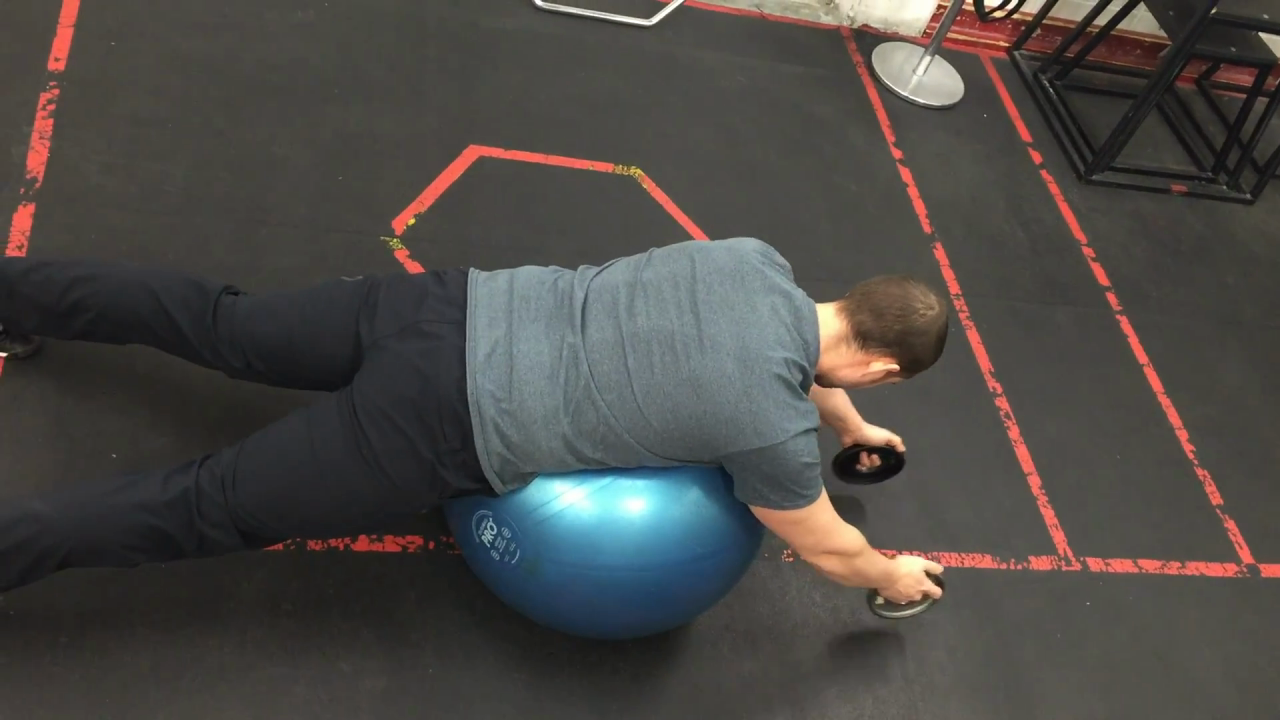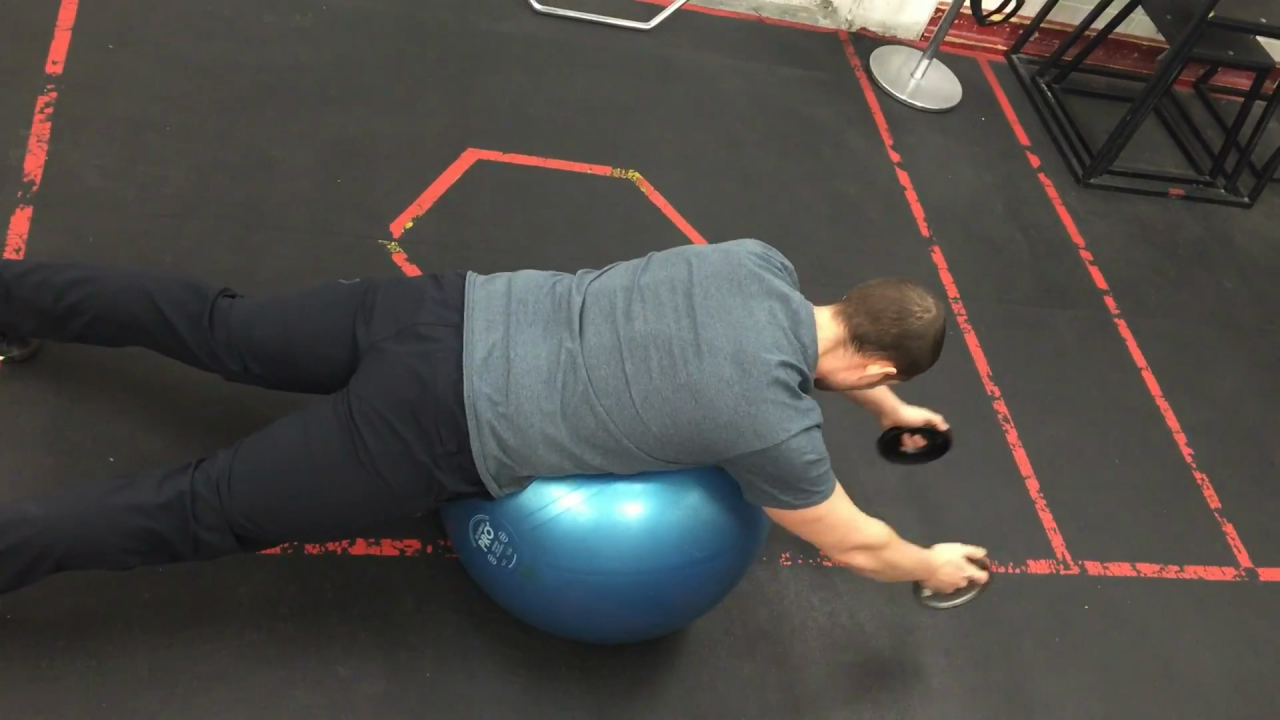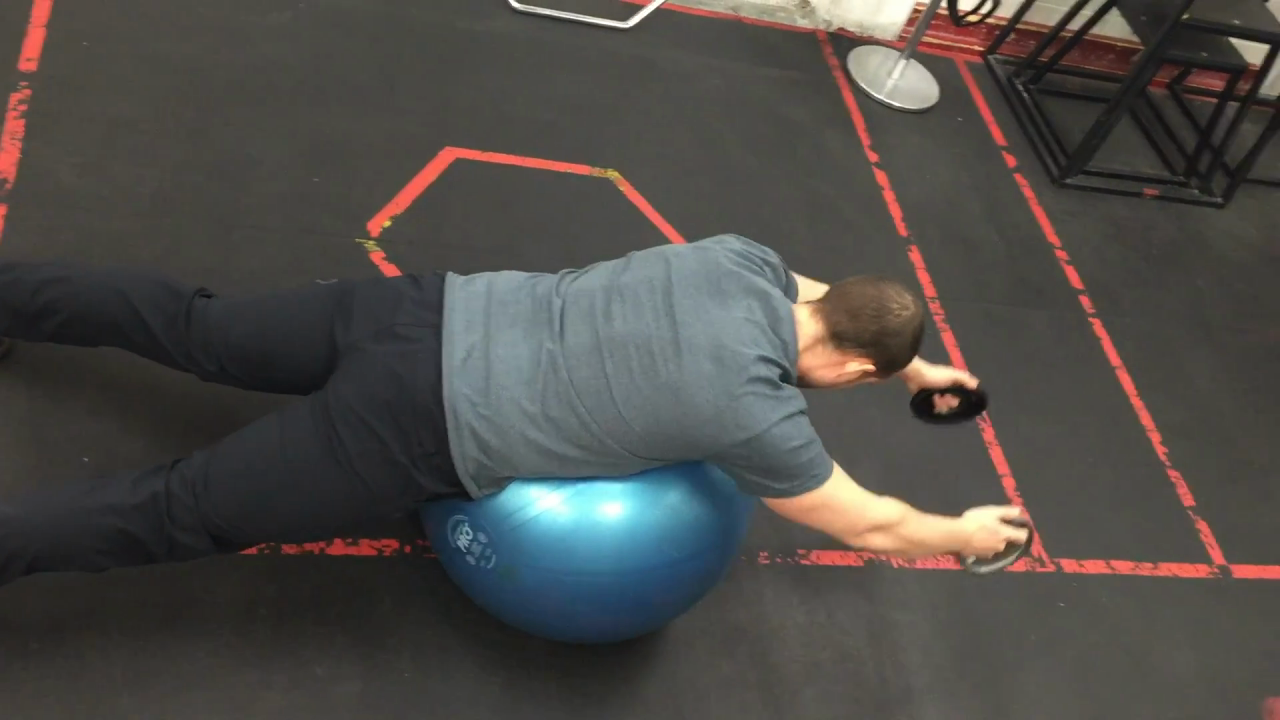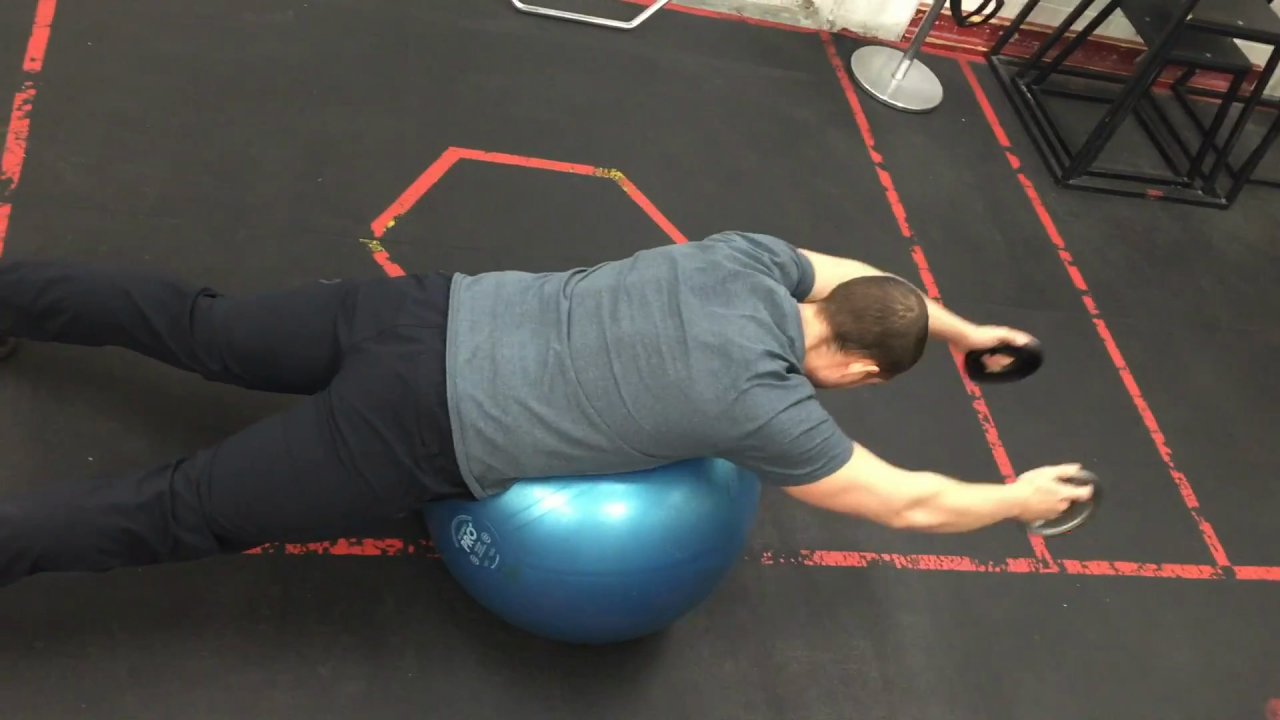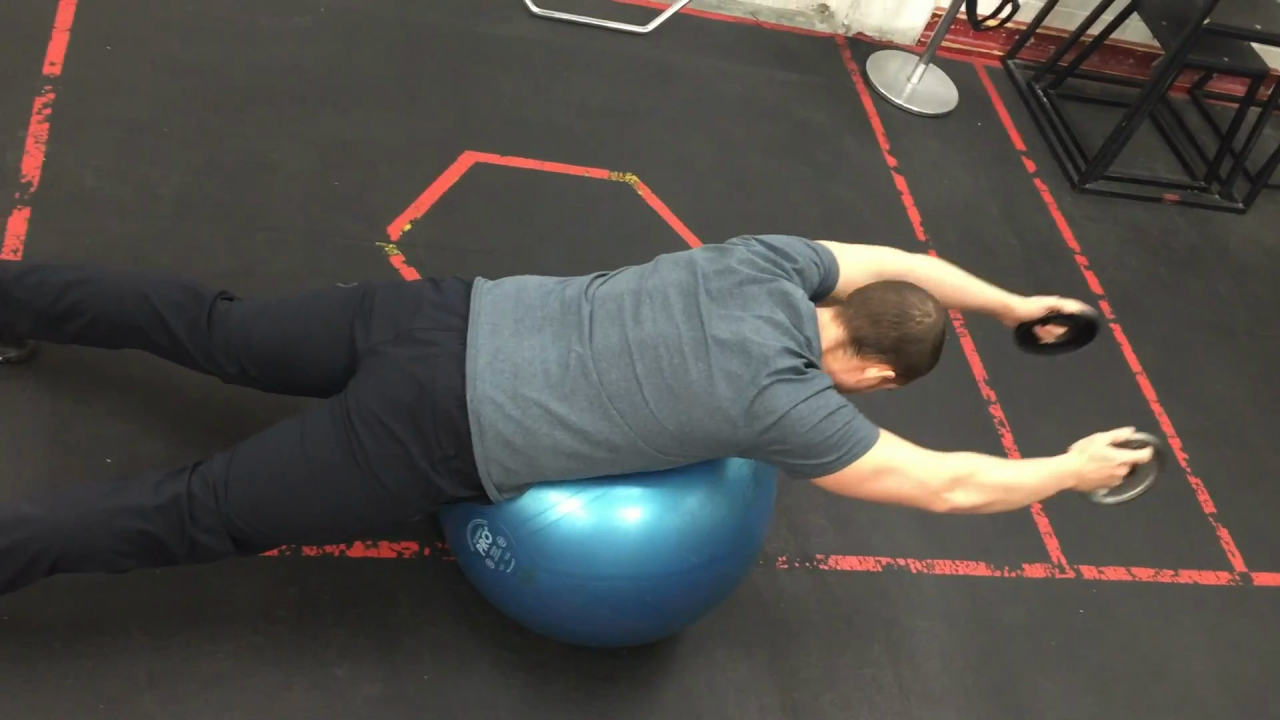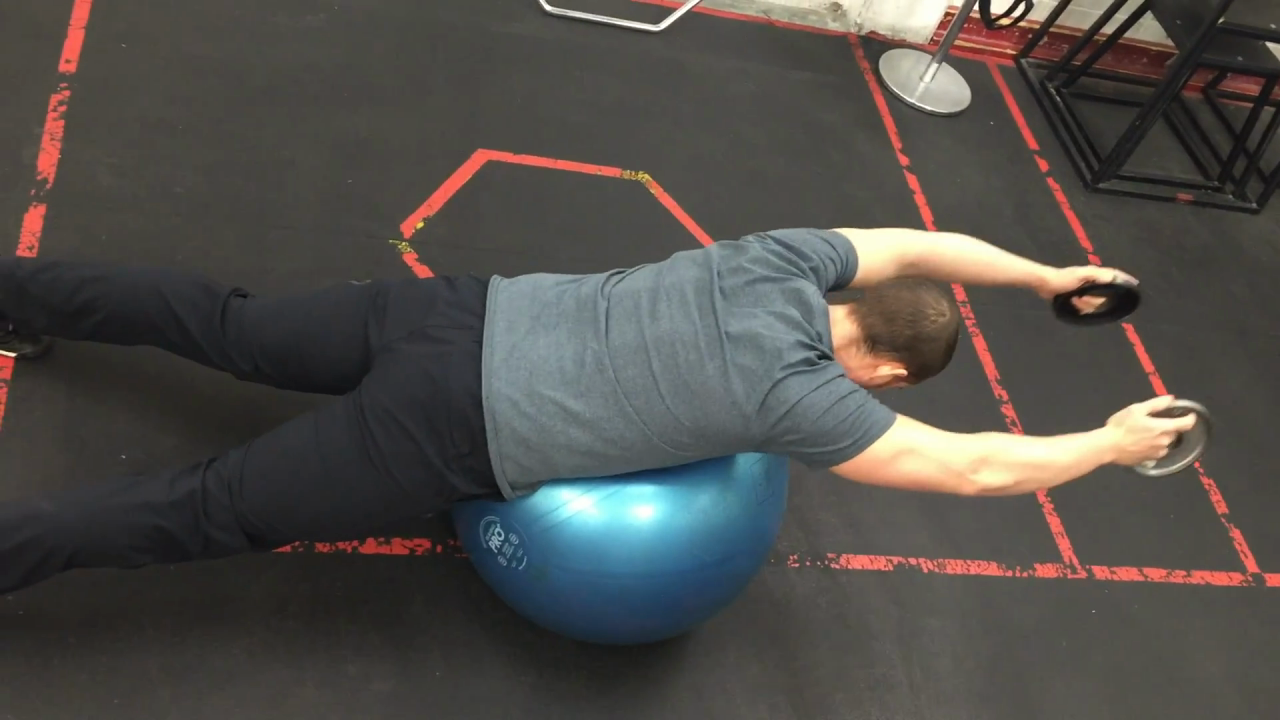
dt=0.2s
person 1, frame 1
left shoulder: (758, 262)
right shoulder: (770, 425)
right elbow: (828, 548)
left wrist: (851, 424)
right wrist: (895, 577)
left hip: (448, 309)
right hip: (439, 425)
left knee: (220, 326)
right knee: (208, 509)
person 1, frame 2
left shoulder: (758, 266)
right shoulder: (767, 422)
right elbow: (854, 543)
left wrist: (892, 410)
right wrist: (937, 565)
left hip: (443, 313)
right hip: (436, 428)
left knee: (218, 328)
right knee: (204, 513)
person 1, frame 3
left shoulder: (740, 262)
right shoulder: (748, 413)
left elbow: (827, 298)
right elbow: (869, 525)
left wrist: (917, 367)
right wrist: (968, 532)
left hip: (424, 312)
right hip: (414, 427)
left knee: (196, 328)
right knee: (180, 512)
person 1, frame 4
left shoulder: (751, 259)
right shoulder: (757, 404)
left elbow: (861, 276)
right elbow: (909, 504)
left wrist: (961, 329)
right wrist: (1024, 496)
left hip: (428, 310)
right hip: (417, 427)
left knee: (200, 329)
right knee: (183, 512)
person 1, frame 5
left shoulder: (772, 264)
right shoulder: (777, 401)
left elbow: (898, 262)
right elbow: (949, 483)
left wrist: (1013, 301)
right wrist: (1075, 468)
left hip: (446, 314)
right hip: (436, 428)
left knee: (218, 330)
right knee: (200, 513)
person 1, frame 6
left shoulder: (787, 260)
right shoulder: (792, 394)
left elbow: (916, 247)
right elbow: (974, 467)
left wrist: (1048, 276)
right wrist: (1116, 440)
left hip: (460, 313)
right hip: (451, 429)
left knee: (233, 328)
right knee: (215, 508)
